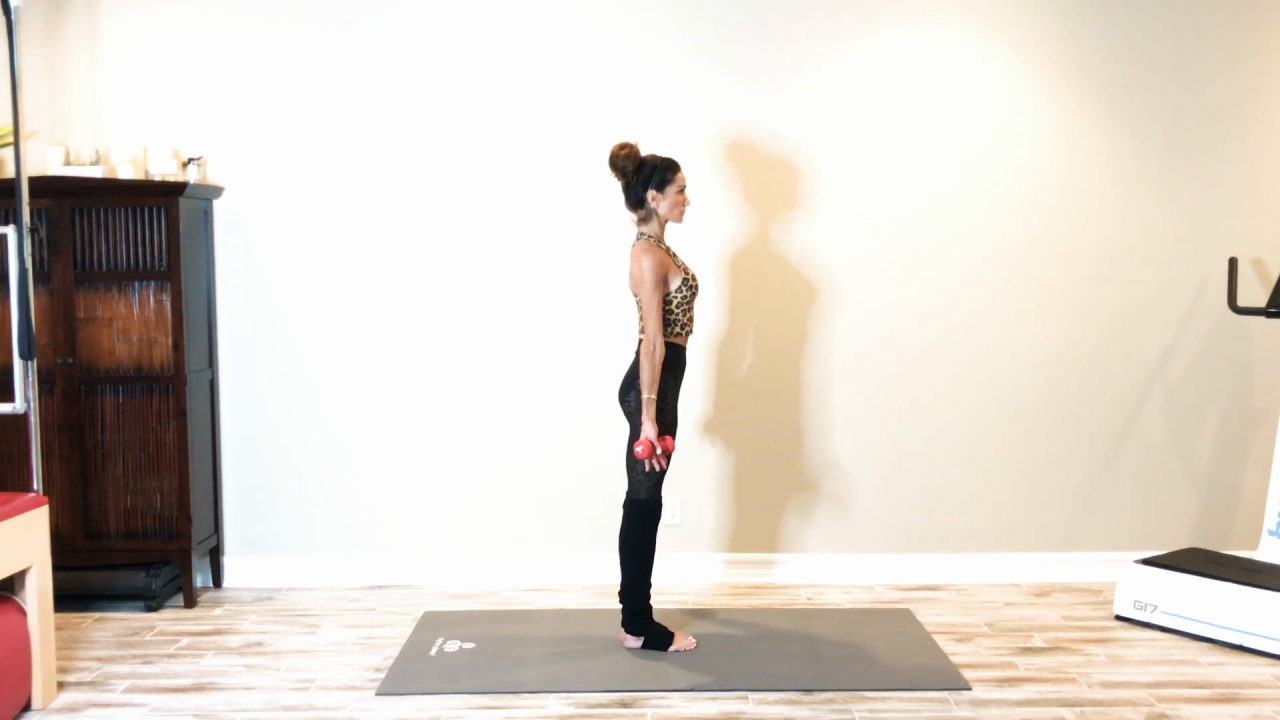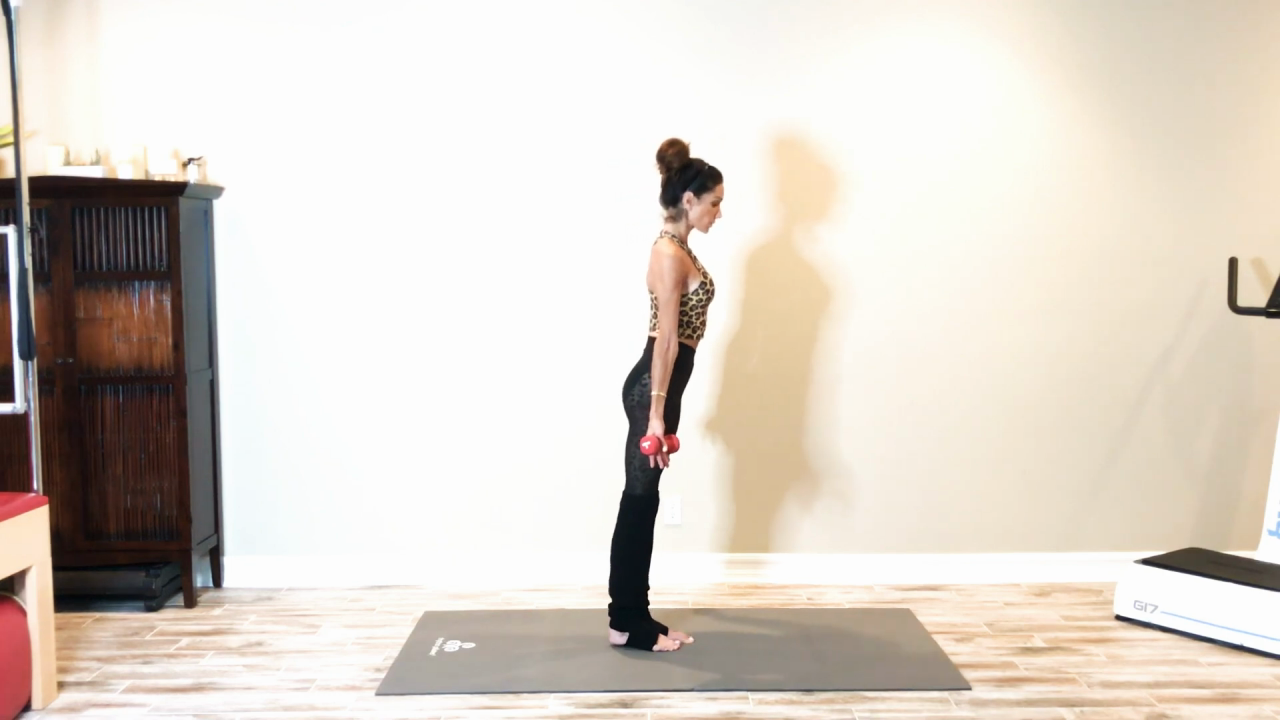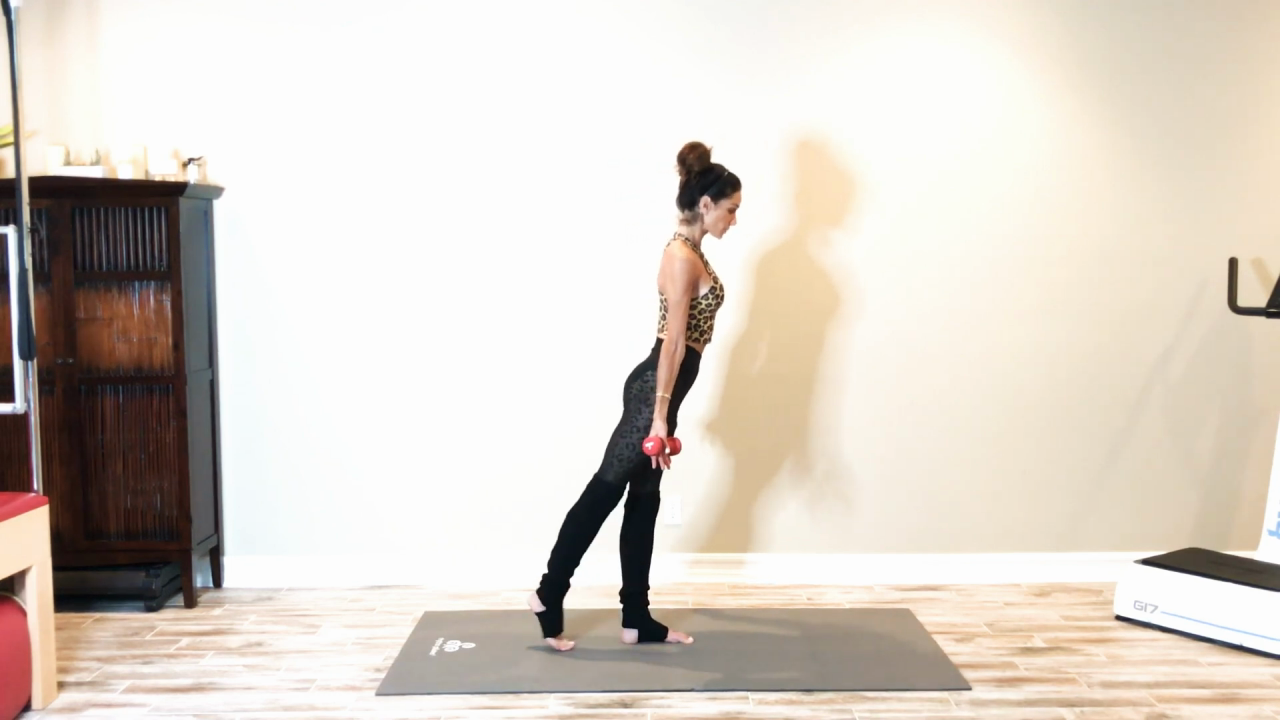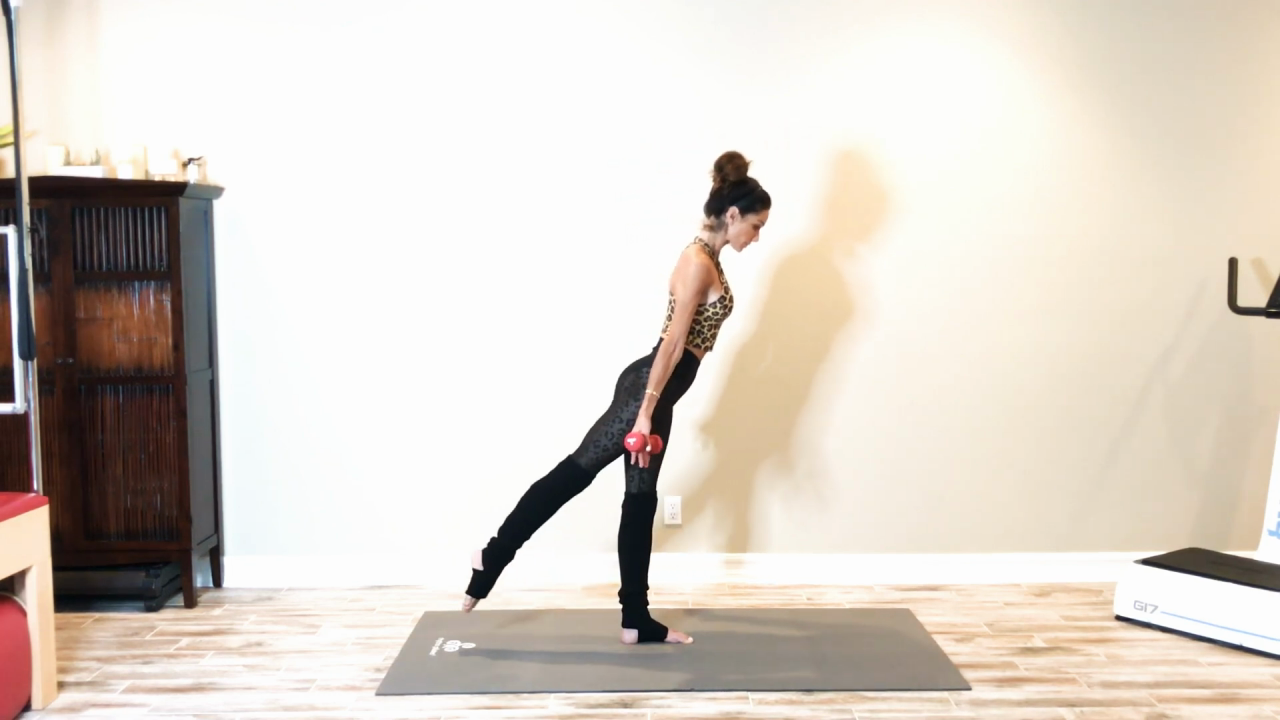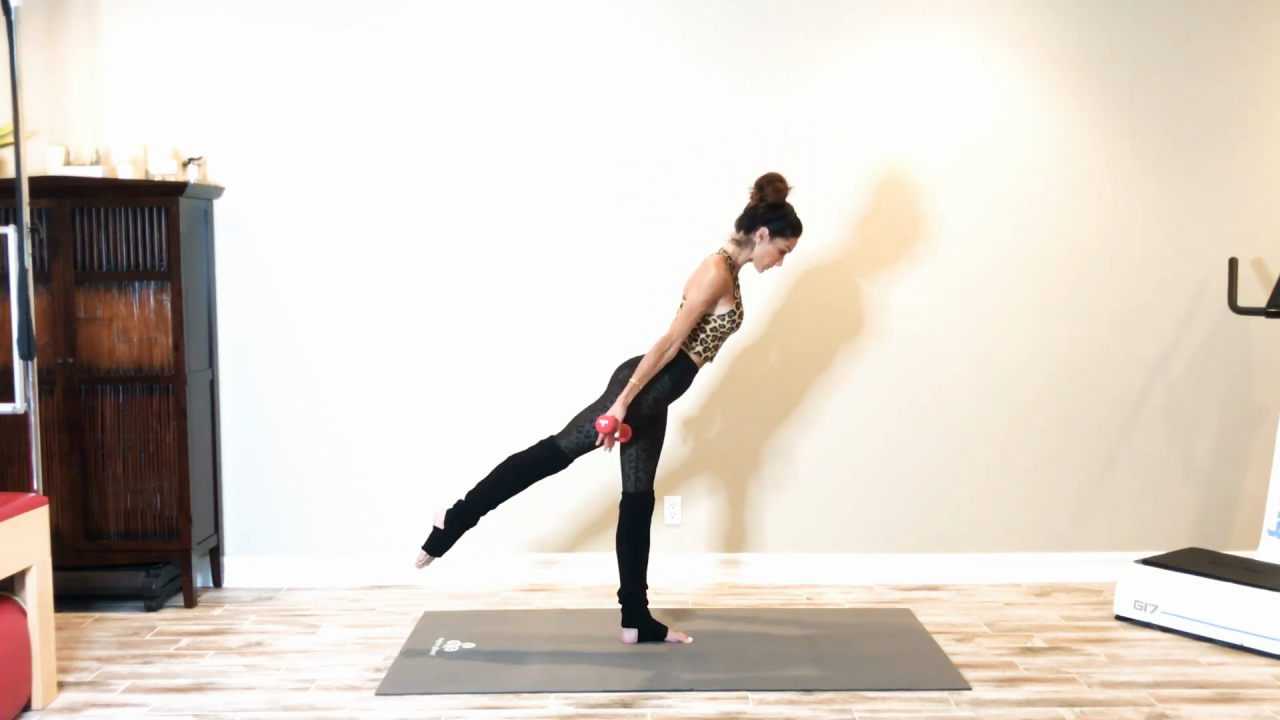
dt=1s
person 1, frame 1
left shoulder: (656, 248)
right shoulder: (648, 255)
right elbow: (652, 340)
right wrist: (649, 416)
left hip: (660, 383)
right hip: (651, 386)
left knee: (643, 504)
right knee: (643, 505)
left ankle: (637, 618)
right ankle: (638, 628)
person 1, frame 2
left shoulder: (678, 248)
right shoulder: (669, 254)
right elbow: (664, 338)
right wrist: (656, 414)
left hip: (661, 384)
right hip: (652, 387)
left knee: (644, 502)
right knee: (637, 502)
left ankle: (637, 616)
right ankle: (623, 623)
person 1, frame 3
left shoulder: (689, 252)
right shoulder: (681, 256)
right elbow: (672, 340)
right wrist: (659, 415)
left hip: (660, 388)
right hip: (654, 388)
left knee: (643, 500)
right knee: (605, 489)
left ankle: (637, 620)
right ankle: (548, 595)
person 1, frame 4
left shoulder: (707, 259)
right shoulder: (698, 262)
right elbow: (672, 342)
right wrist: (646, 411)
left hip: (657, 388)
right hip: (648, 385)
left knee: (641, 500)
right knee: (576, 471)
left ankle: (636, 620)
right ankle: (491, 560)
person 1, frame 5
left shoulder: (727, 274)
right shoulder: (717, 272)
right elbow: (671, 340)
right wrist: (623, 401)
left hip: (653, 393)
right hip: (645, 387)
left knee: (638, 499)
right knee: (555, 452)
left ankle: (635, 620)
right ankle: (454, 521)
